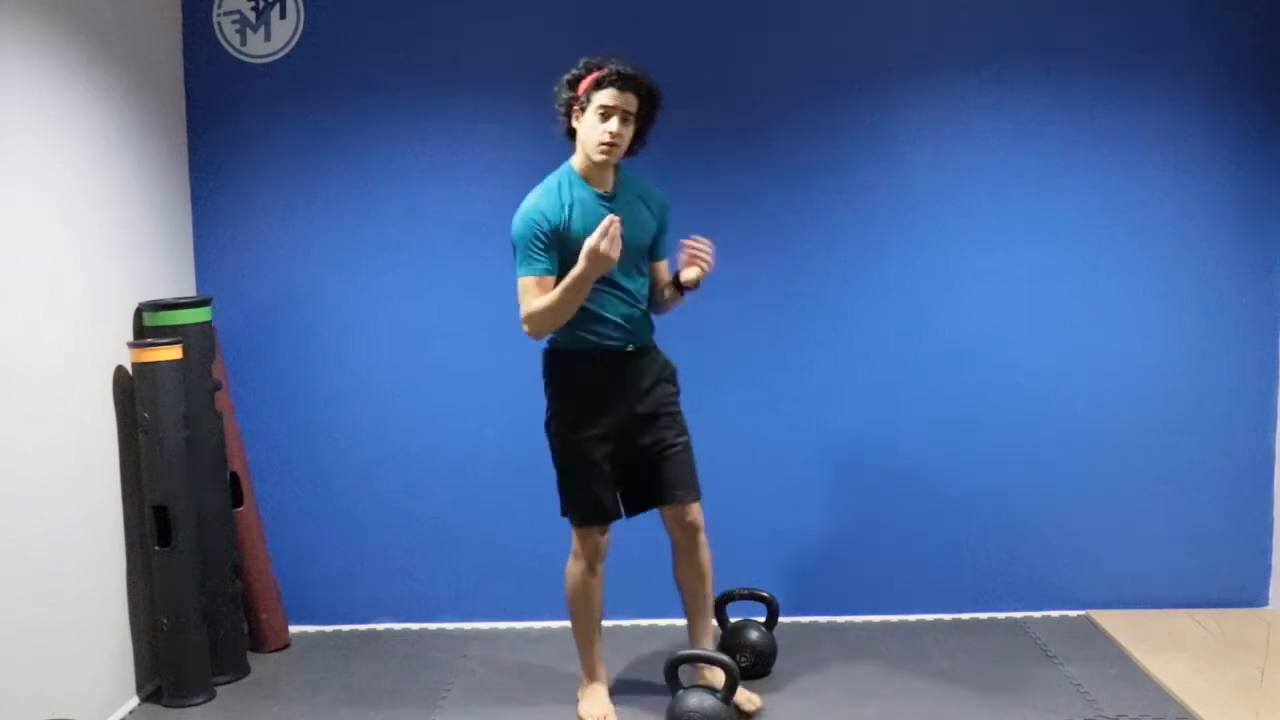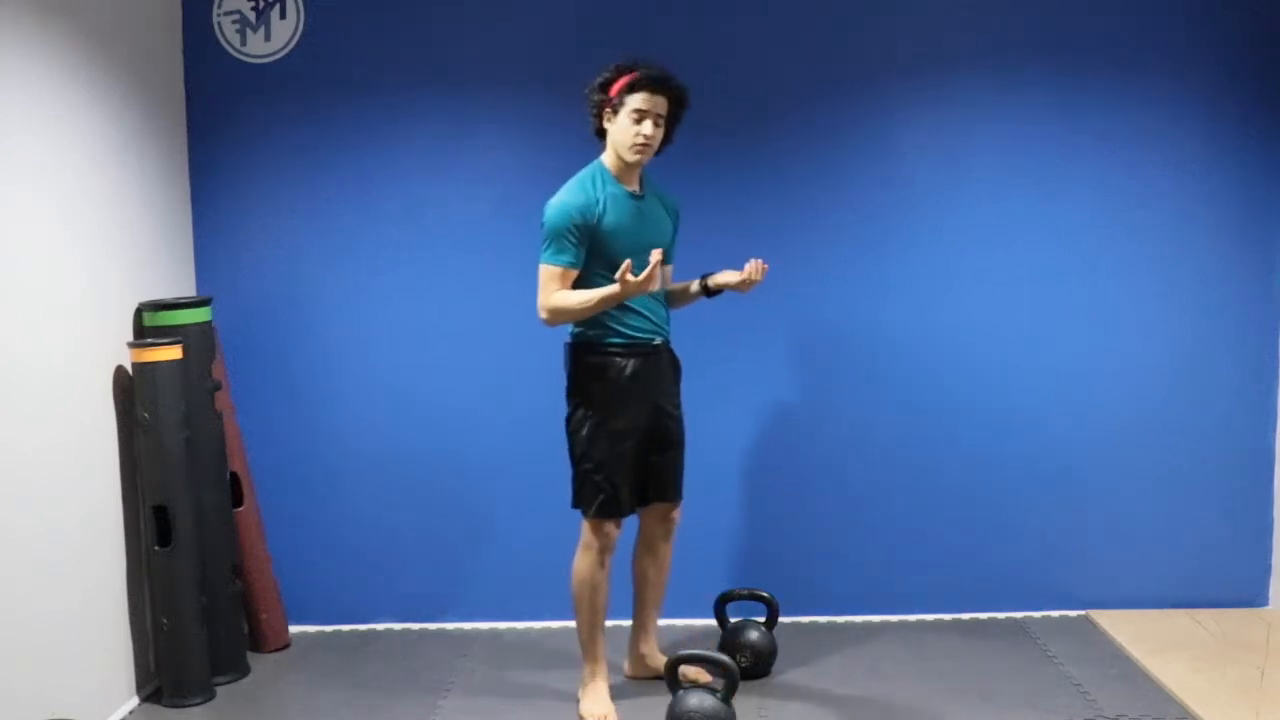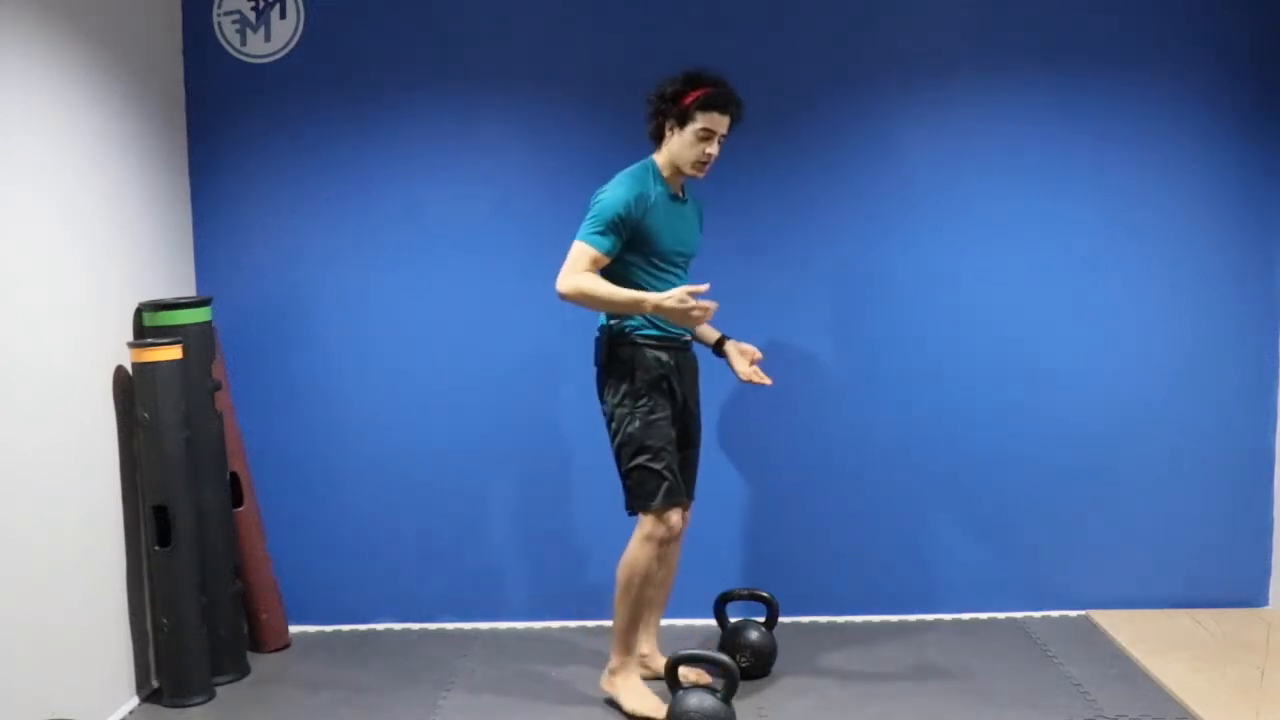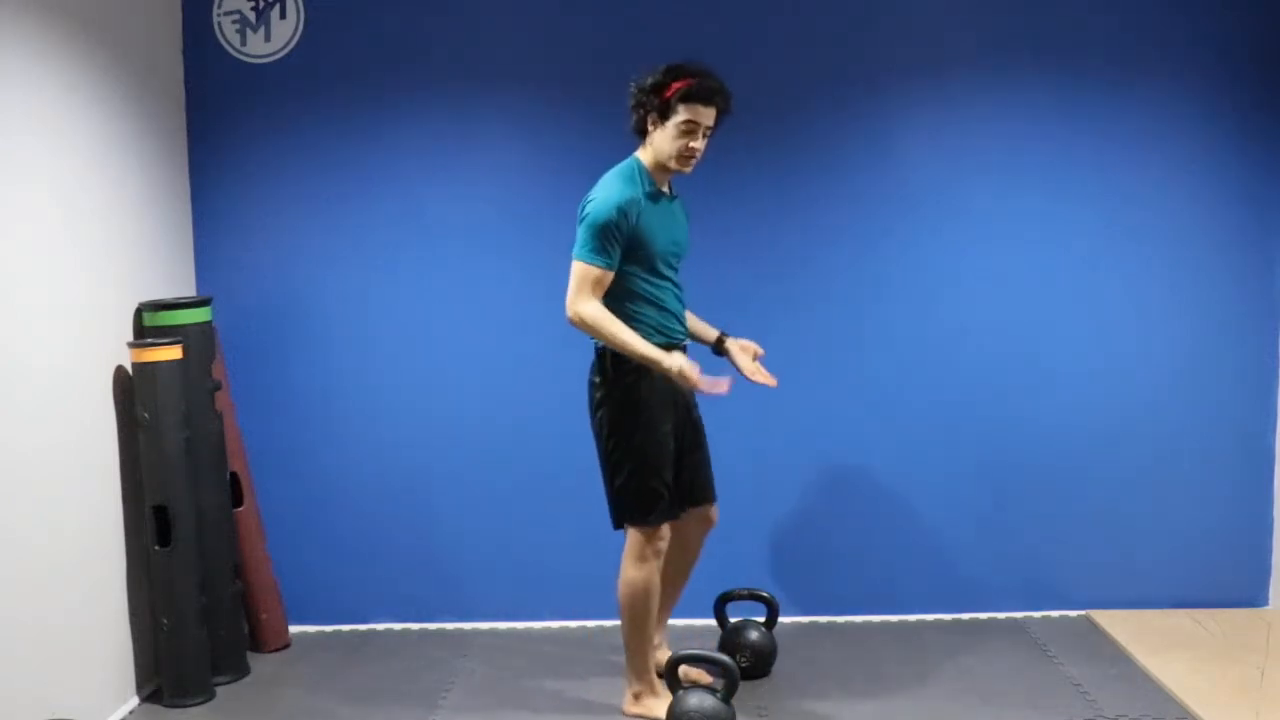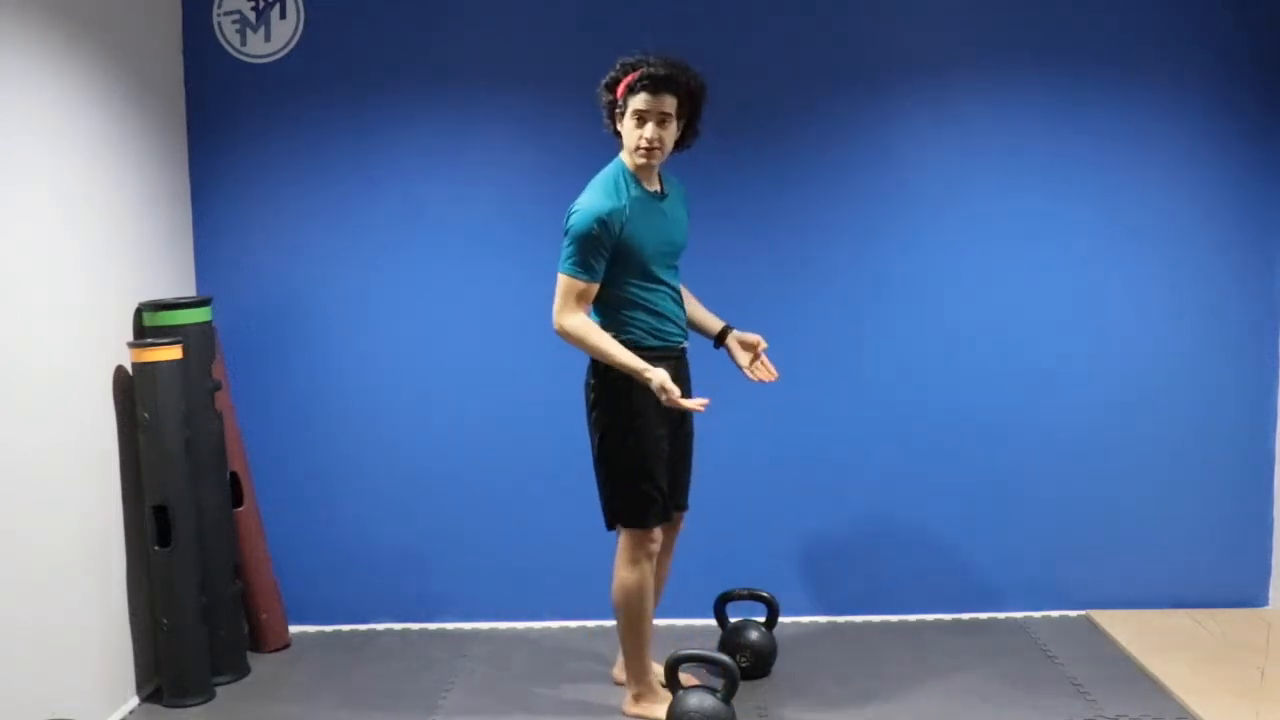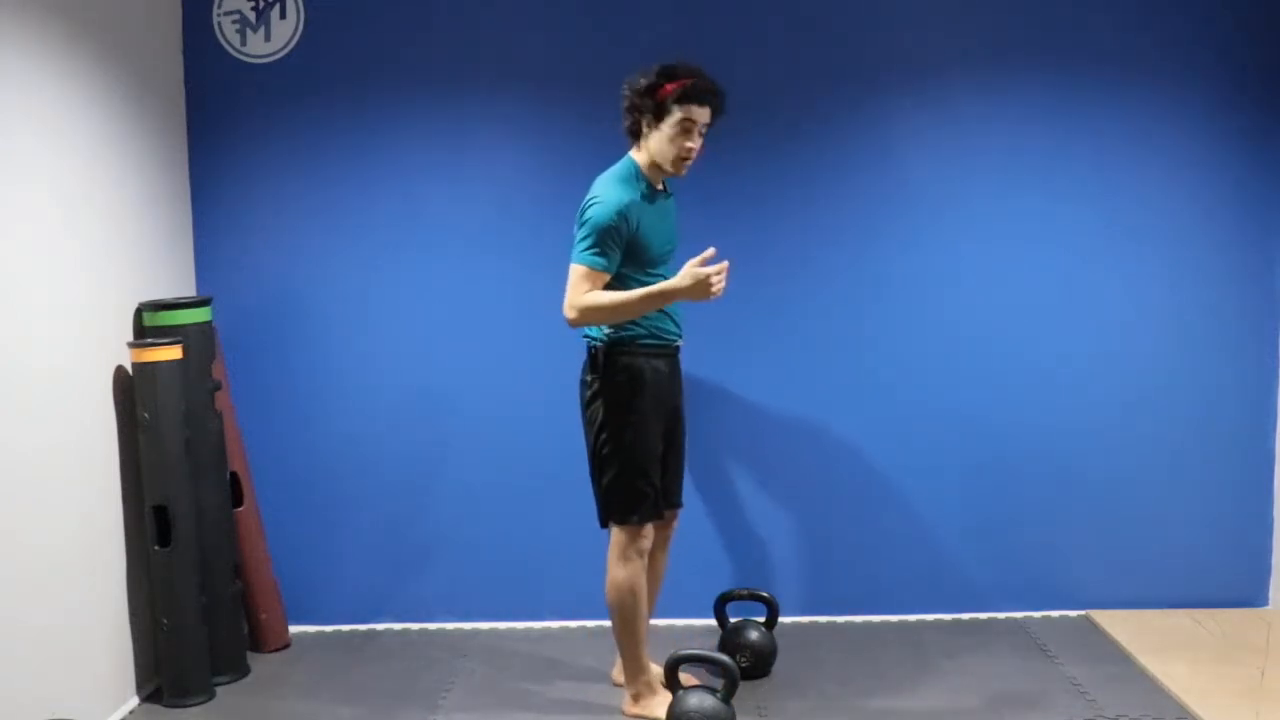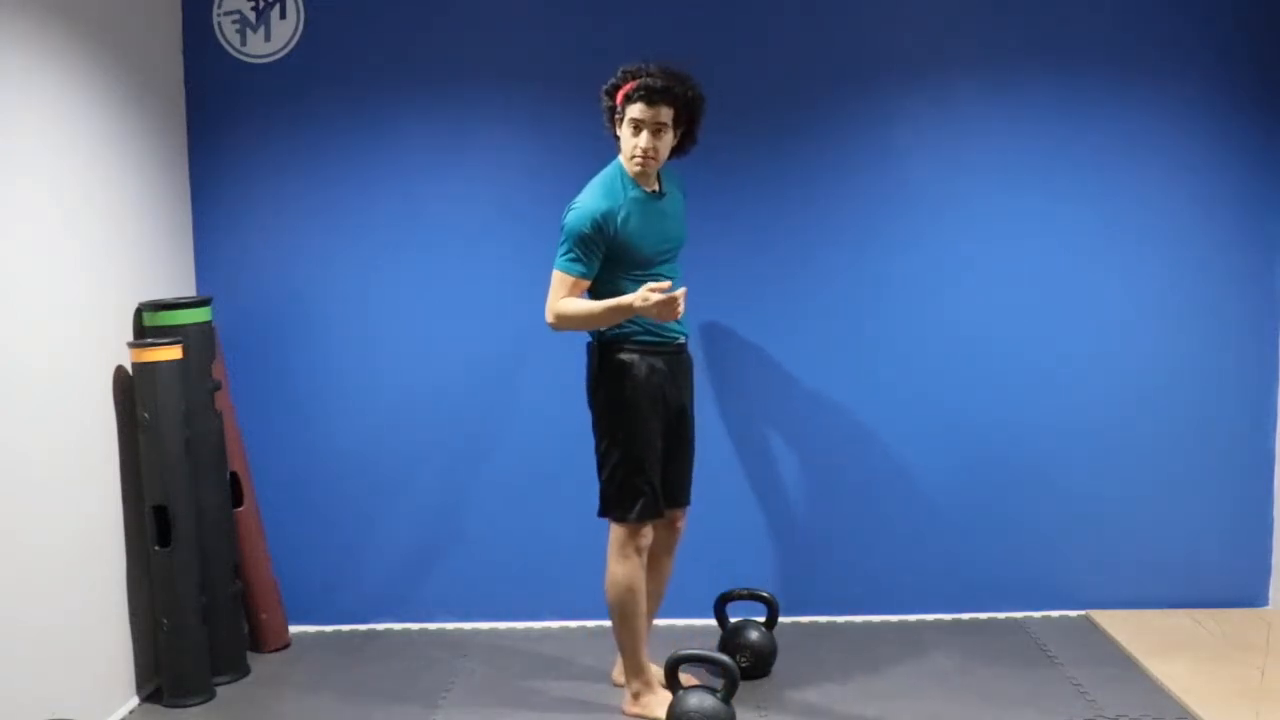
dt=0.7s
person 1, frame 1
left shoulder: (650, 200)
right shoulder: (541, 210)
right elbow: (534, 321)
left wrist: (687, 276)
right wrist: (587, 269)
left hip: (648, 372)
right hip: (581, 380)
left knee: (689, 519)
right knee: (591, 539)
left ankle: (707, 662)
person 1, frame 2
left shoulder: (663, 204)
right shoulder: (574, 203)
right elbow: (550, 305)
left wrist: (713, 283)
right wrist: (619, 291)
left hip: (658, 367)
right hip: (603, 373)
left knee: (663, 516)
right knee: (601, 530)
left ankle: (644, 651)
person 1, frame 3
left shoulder: (690, 206)
right shoulder: (624, 194)
right elbow: (570, 282)
left wrist: (720, 342)
right wrist: (658, 303)
left hip: (677, 363)
right hip: (633, 365)
left knee: (675, 518)
right knee: (658, 518)
left ankle: (647, 649)
person 1, frame 4
left shoulder: (670, 199)
right shoulder: (613, 200)
right elbow: (581, 307)
left wrist: (720, 341)
right wrist: (663, 361)
left hip: (668, 380)
right hip: (631, 381)
left knee: (697, 514)
right knee: (649, 534)
left ankle: (653, 644)
person 1, frame 5
left shoulder: (672, 193)
right shoulder: (598, 209)
right elbow: (566, 316)
left wrist: (724, 334)
right wrist: (642, 372)
left hip: (672, 376)
right hip: (628, 383)
left knee: (667, 527)
right knee: (640, 537)
left ankle: (634, 660)
person 1, frame 6
left shoulder: (660, 191)
right shoulder: (613, 201)
right elbow: (577, 306)
right wrist: (676, 290)
left hip: (661, 368)
right hip: (624, 373)
left knee: (662, 524)
right knee: (631, 533)
left ankle: (634, 660)
person 1, frame 7
left shoulder: (671, 191)
right shoulder: (595, 208)
right elbow: (558, 310)
right wrist: (633, 306)
left hip: (674, 364)
right hip: (626, 371)
left knee: (670, 523)
right knee: (632, 530)
left ankle: (634, 659)
